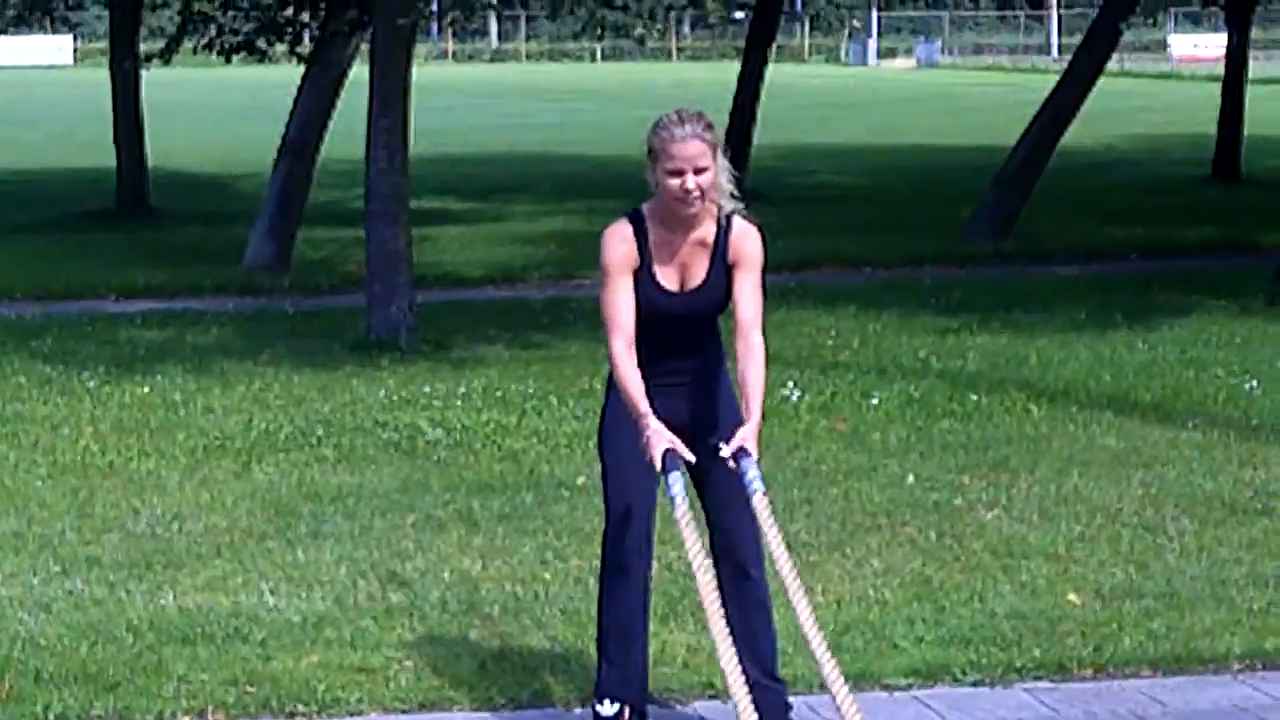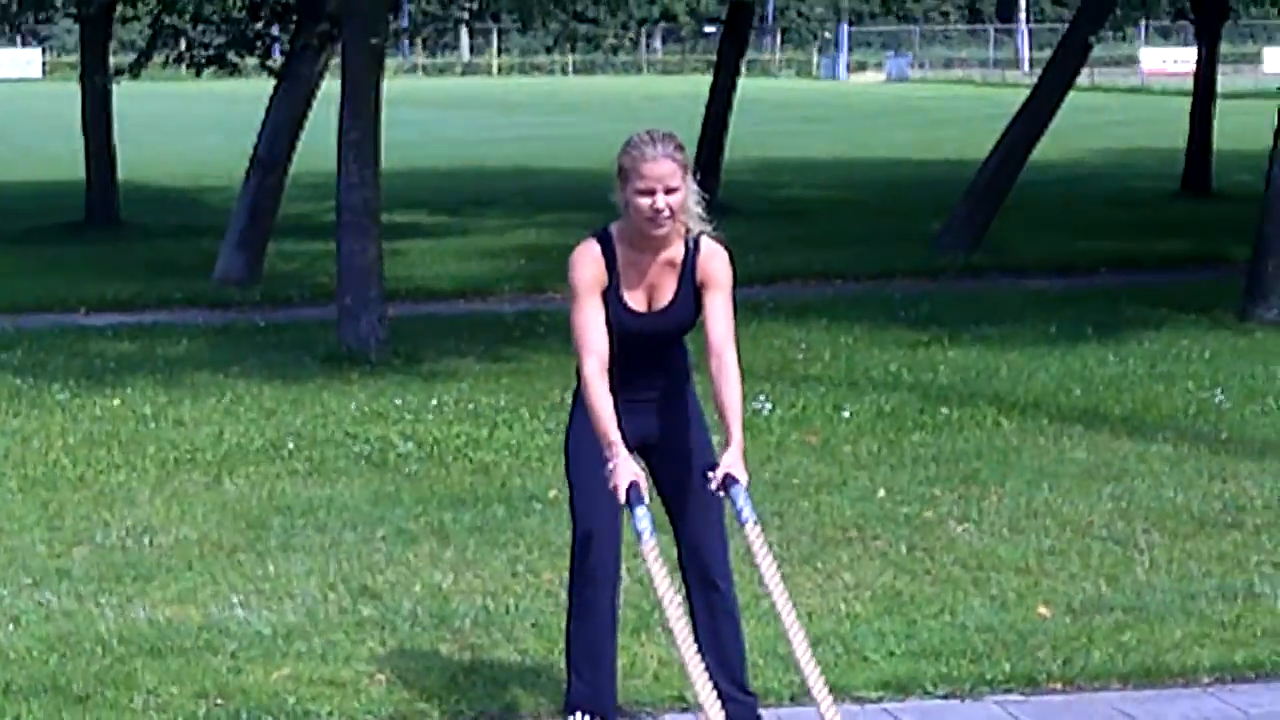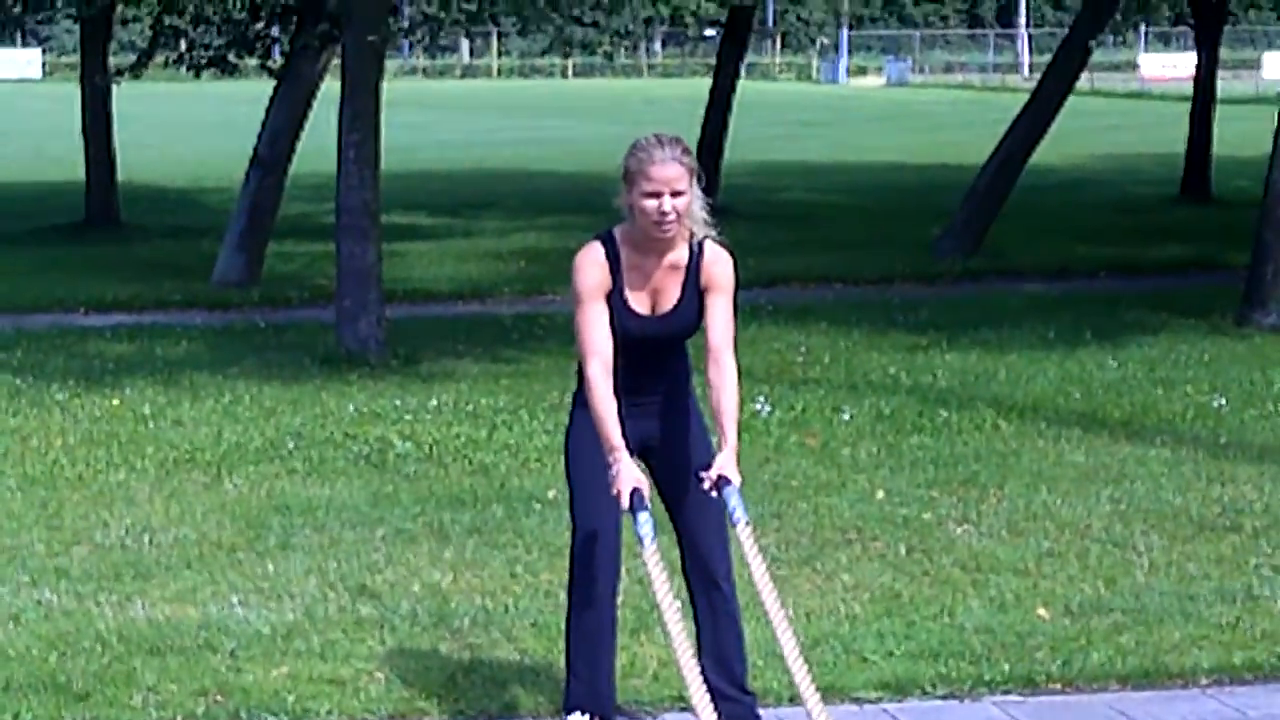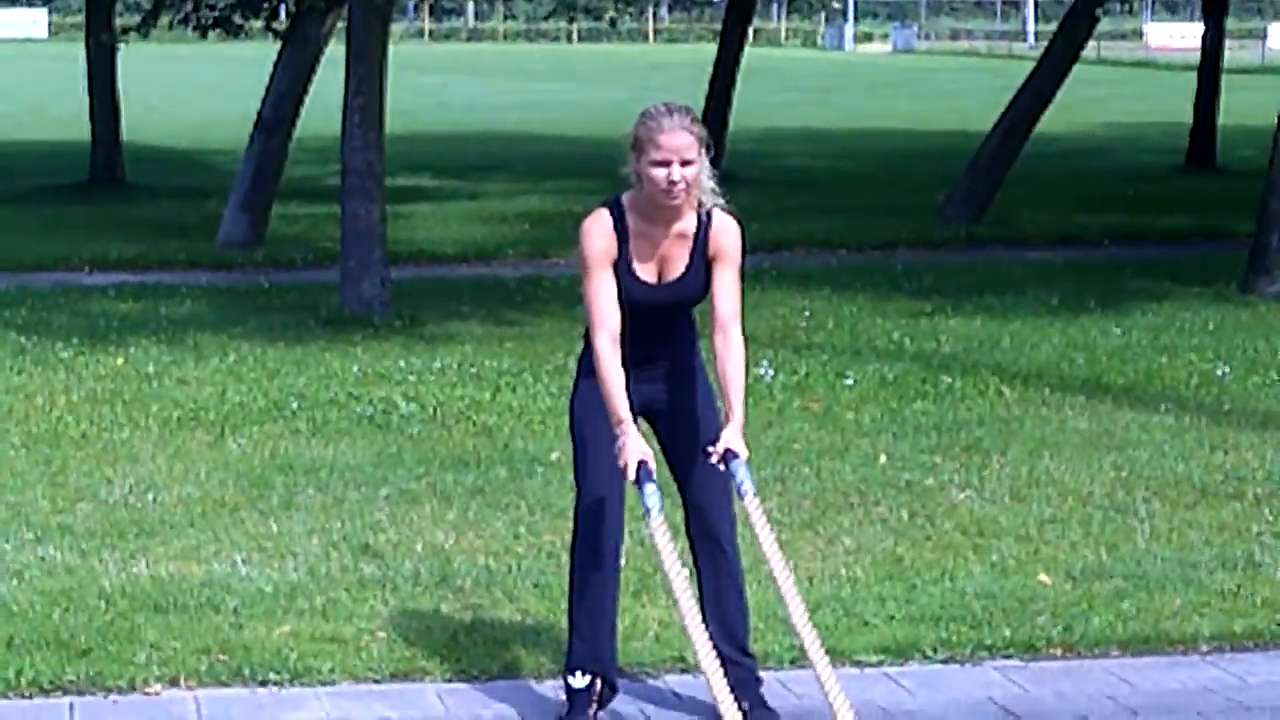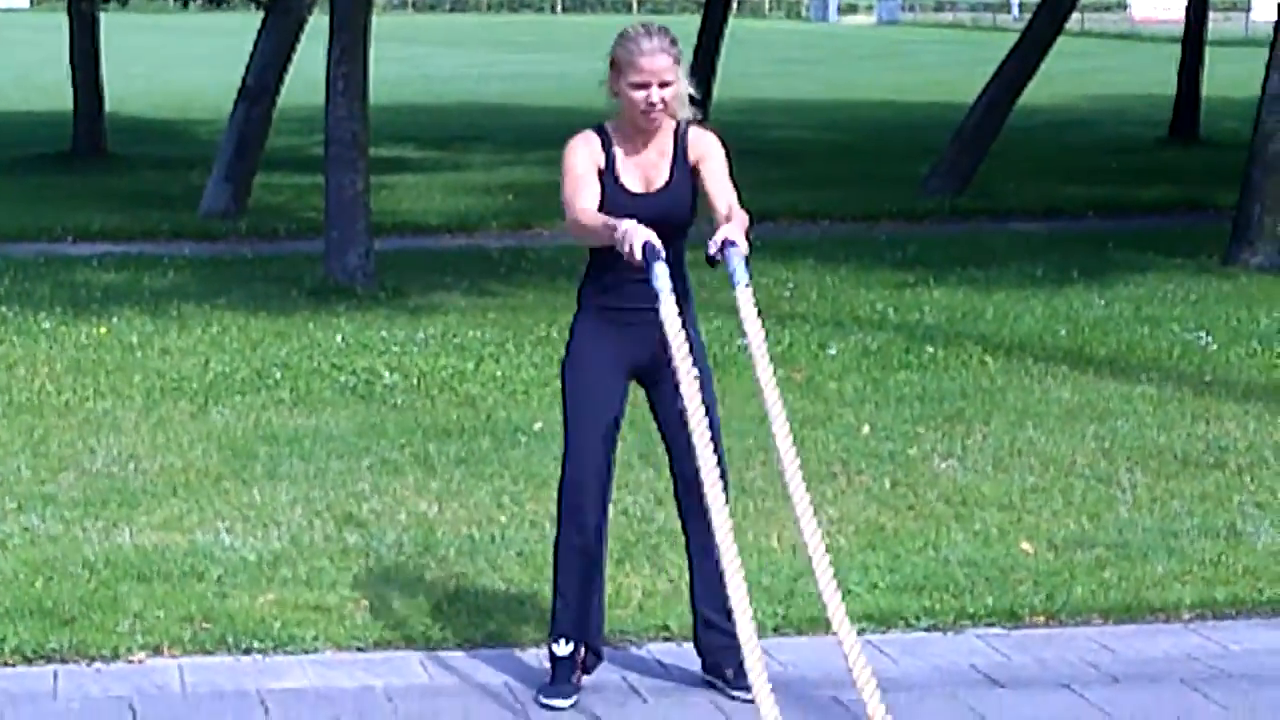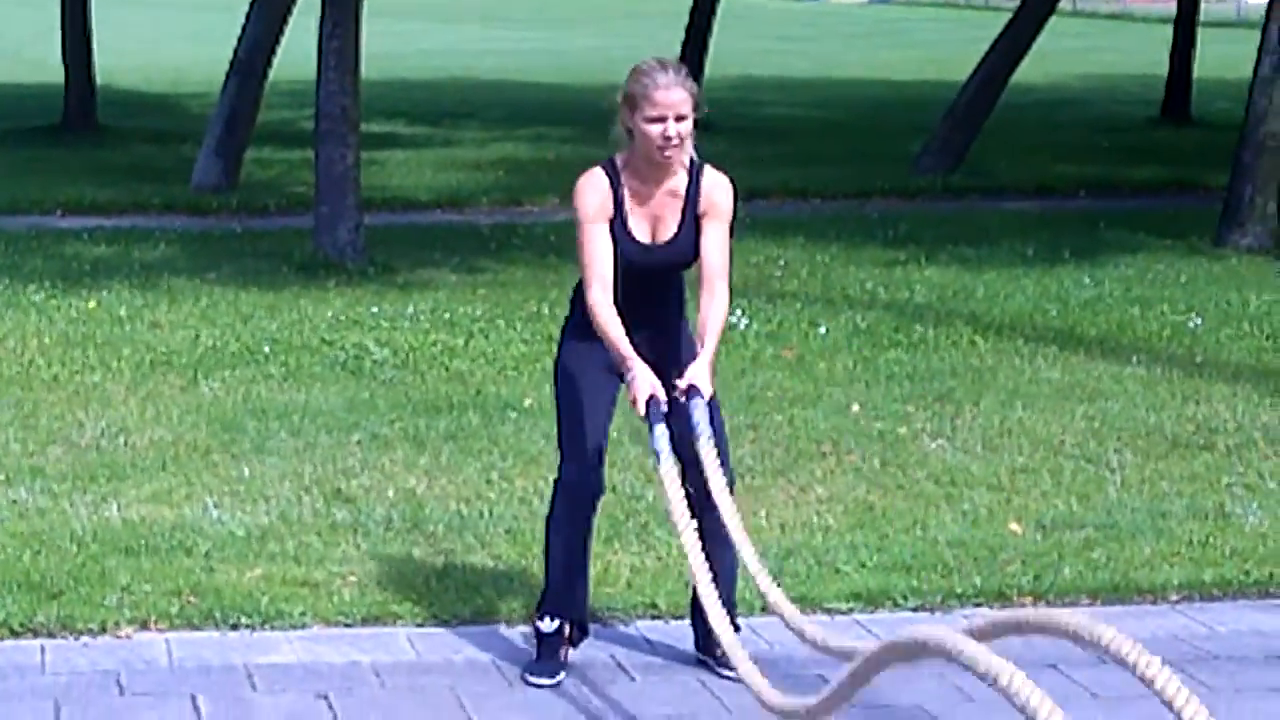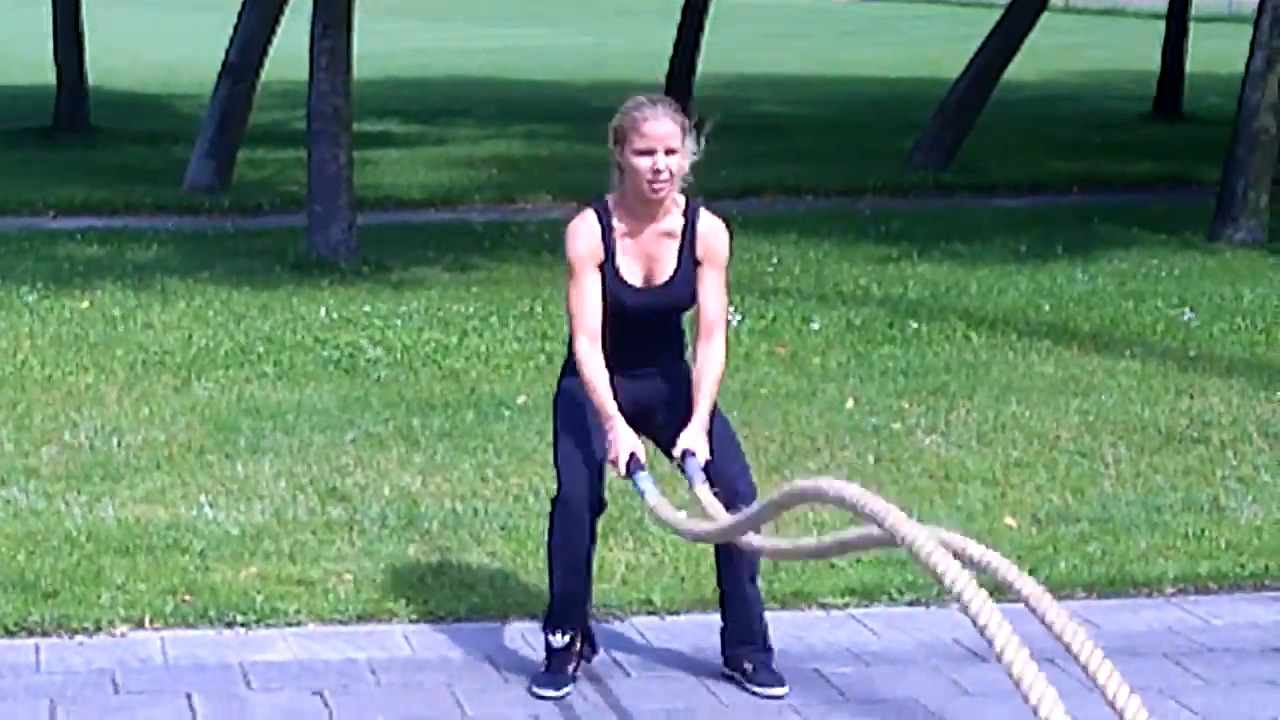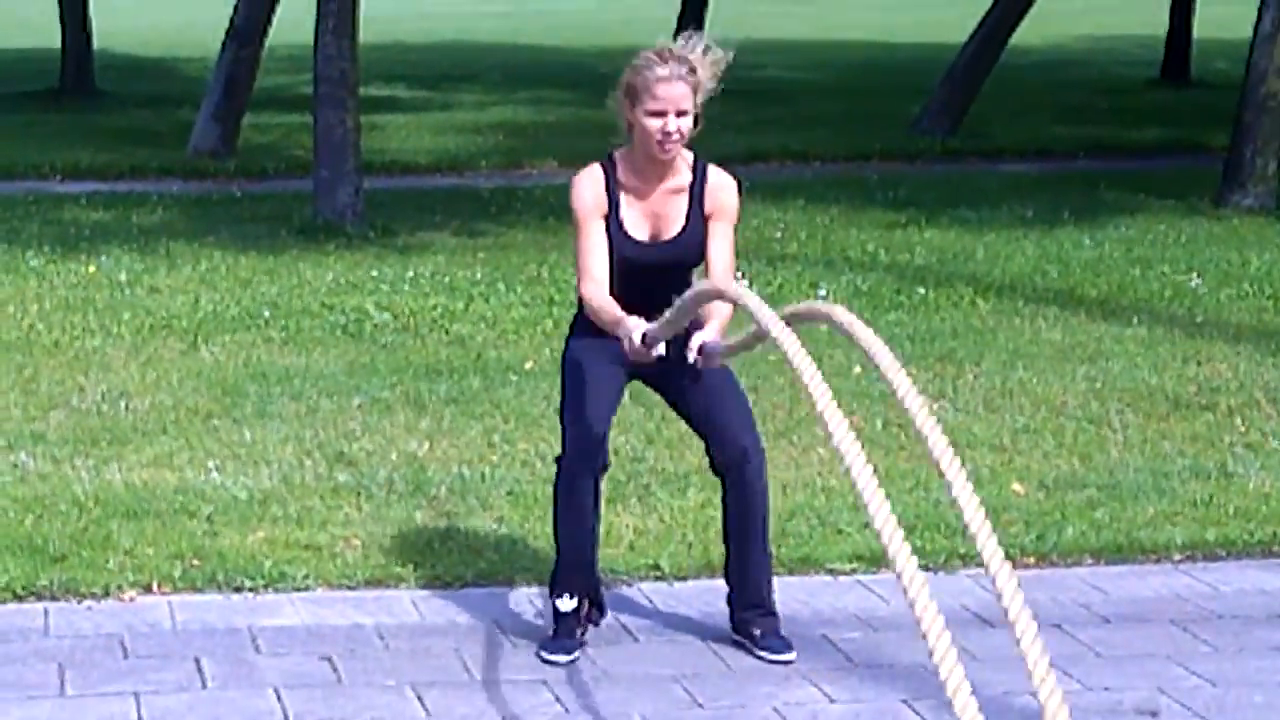
dt=0.4s
person 1, frame 1
left shoulder: (740, 237)
right shoulder: (623, 238)
left elbow: (749, 333)
right elbow: (620, 342)
left wrist: (751, 422)
right wrist: (649, 424)
left hip: (708, 393)
right hip: (638, 399)
left knee: (741, 546)
right knee: (627, 547)
person 1, frame 2
left shoulder: (708, 258)
right shoulder: (591, 259)
left elbow: (723, 353)
right elbow: (592, 365)
left wrist: (734, 444)
right wrist: (616, 452)
left hip: (674, 409)
right hip: (602, 416)
left knee: (709, 560)
right knee: (594, 561)
person 1, frame 3
left shoulder: (712, 261)
right shoulder: (595, 261)
left elbow: (721, 359)
right elbow: (596, 368)
left wrist: (728, 448)
right wrist: (619, 459)
left hip: (675, 410)
right hip: (603, 417)
left knee: (711, 561)
right knee: (594, 561)
person 1, frame 4
left shoulder: (719, 229)
right shoulder: (603, 228)
left elbow: (728, 328)
right elbow: (603, 337)
left wrist: (735, 422)
right wrist: (623, 430)
left hip: (680, 374)
right hip: (608, 381)
left knee: (715, 521)
right knee: (598, 521)
person 1, frame 5
left shoulder: (699, 144)
right shoulder: (588, 148)
left elbow: (726, 204)
right elbow: (581, 217)
left wrist: (732, 227)
right wrist: (620, 229)
left hip: (673, 333)
right hip: (600, 335)
left knee: (702, 485)
right knee: (583, 489)
left ankle: (721, 652)
right ankle: (571, 651)
person 1, frame 6
left shoulder: (711, 186)
right shoulder: (597, 185)
left elbow: (712, 291)
right elbow: (599, 294)
left wrist: (703, 362)
right wrist: (632, 369)
left hip: (668, 335)
right hip: (594, 345)
left knee: (711, 477)
right knee: (580, 479)
left ankle: (716, 631)
right ankle: (557, 630)
person 1, frame 7
left shoulder: (705, 228)
right shoulder: (588, 230)
left elbow: (713, 336)
right elbow: (586, 343)
left wrist: (699, 422)
right wrist: (614, 428)
left hip: (670, 380)
right hip: (597, 385)
left knee: (735, 494)
right knee: (577, 498)
left ankle: (745, 650)
right ankle: (564, 646)
person 1, frame 8
left shoulder: (715, 186)
right shoulder: (594, 183)
left elbow: (721, 285)
right elbow: (591, 289)
left wrist: (713, 327)
right wrist: (624, 326)
left hip: (681, 336)
right hip: (601, 339)
left knee: (743, 454)
right knee: (580, 458)
left ankle: (754, 614)
right ankle: (572, 610)
